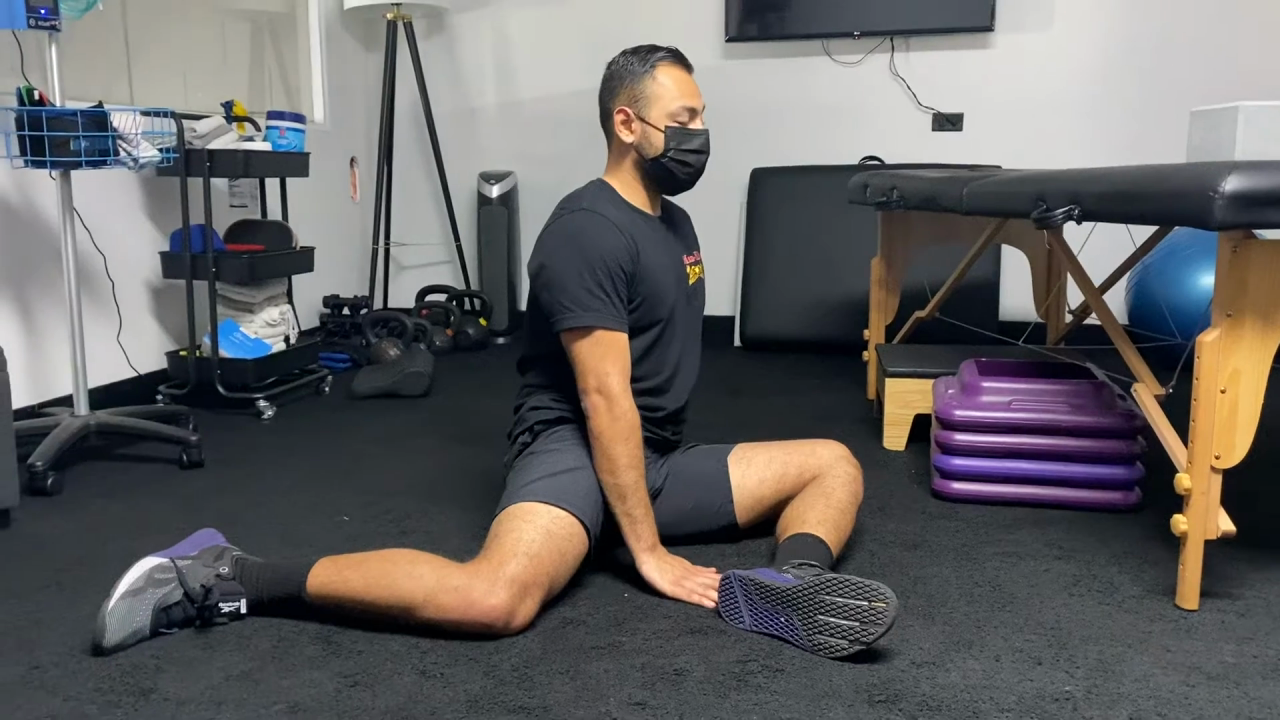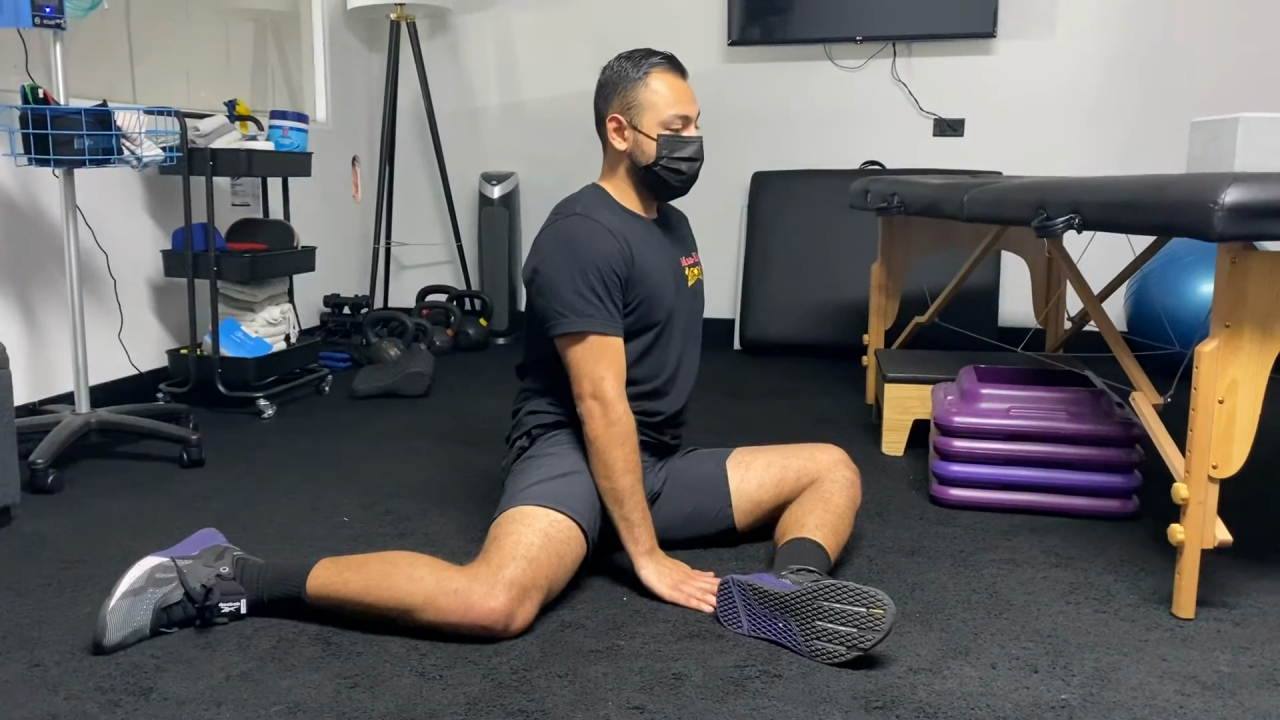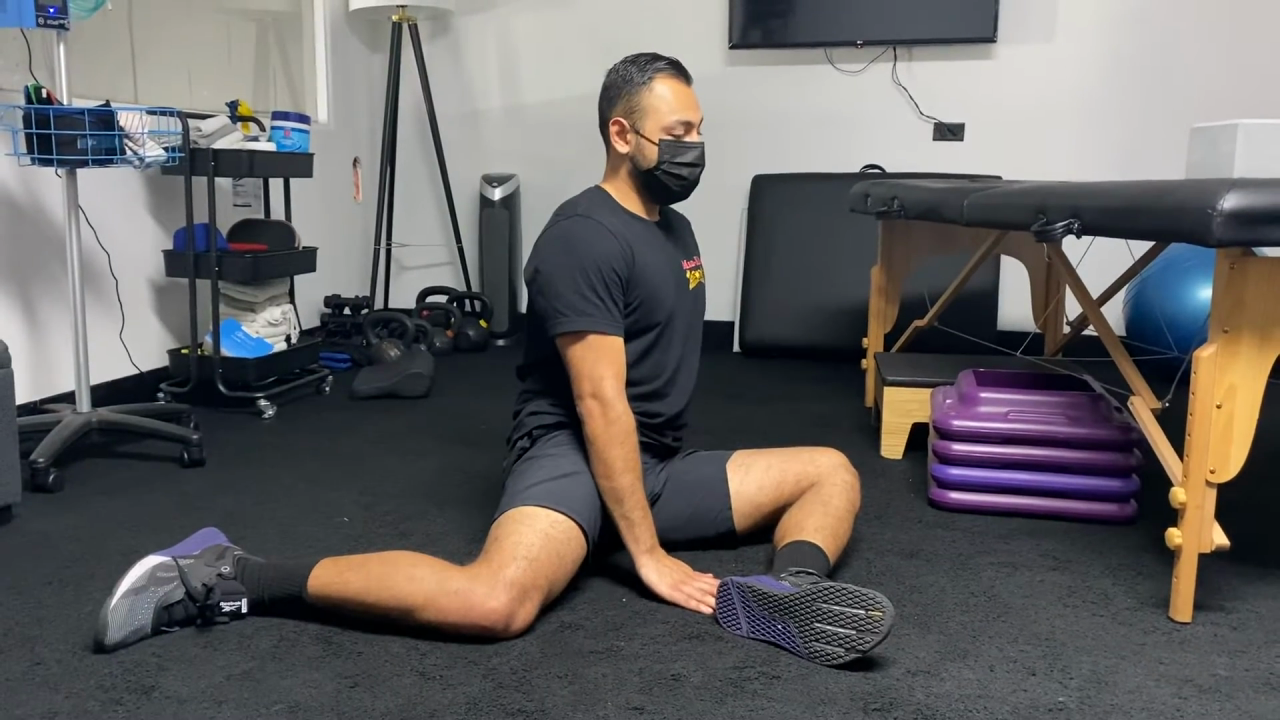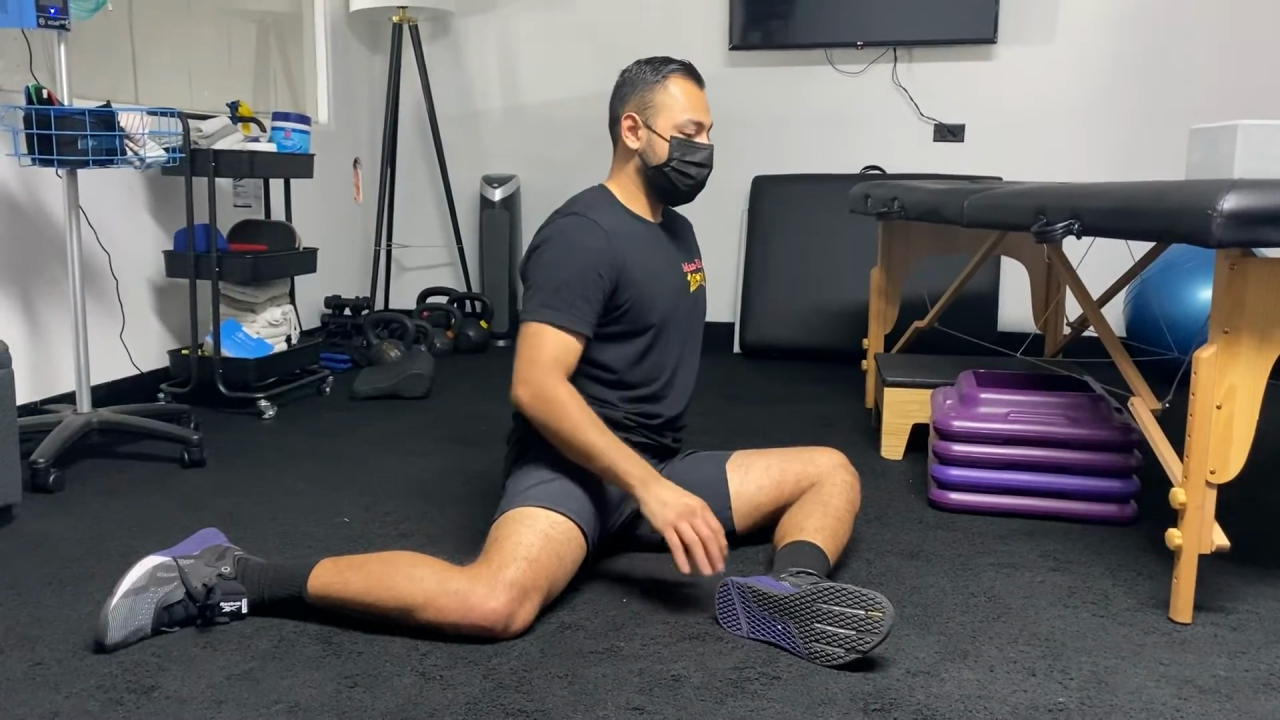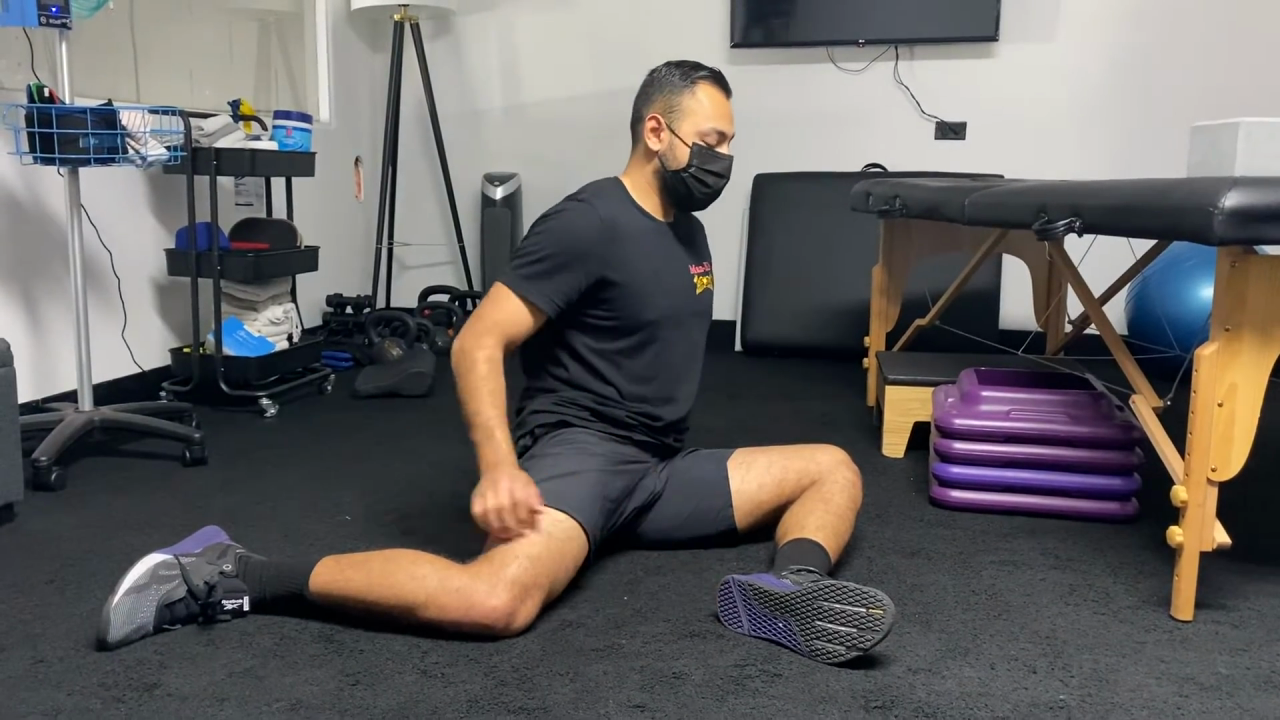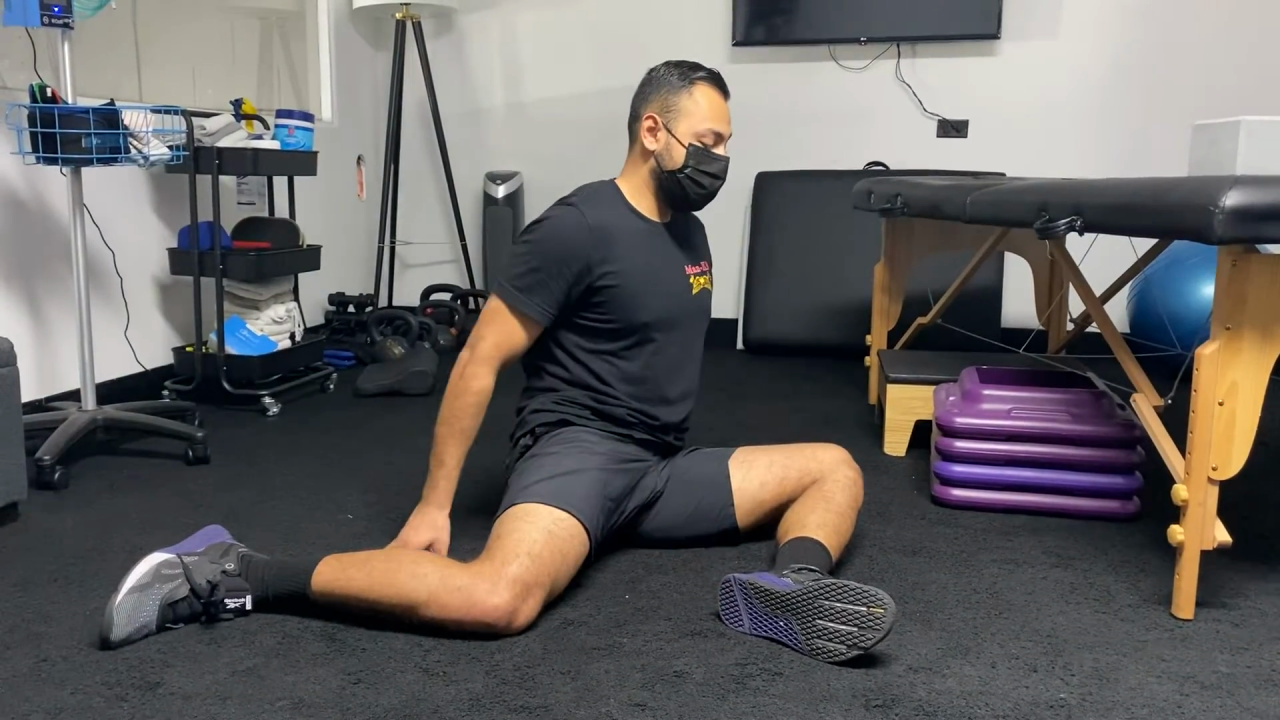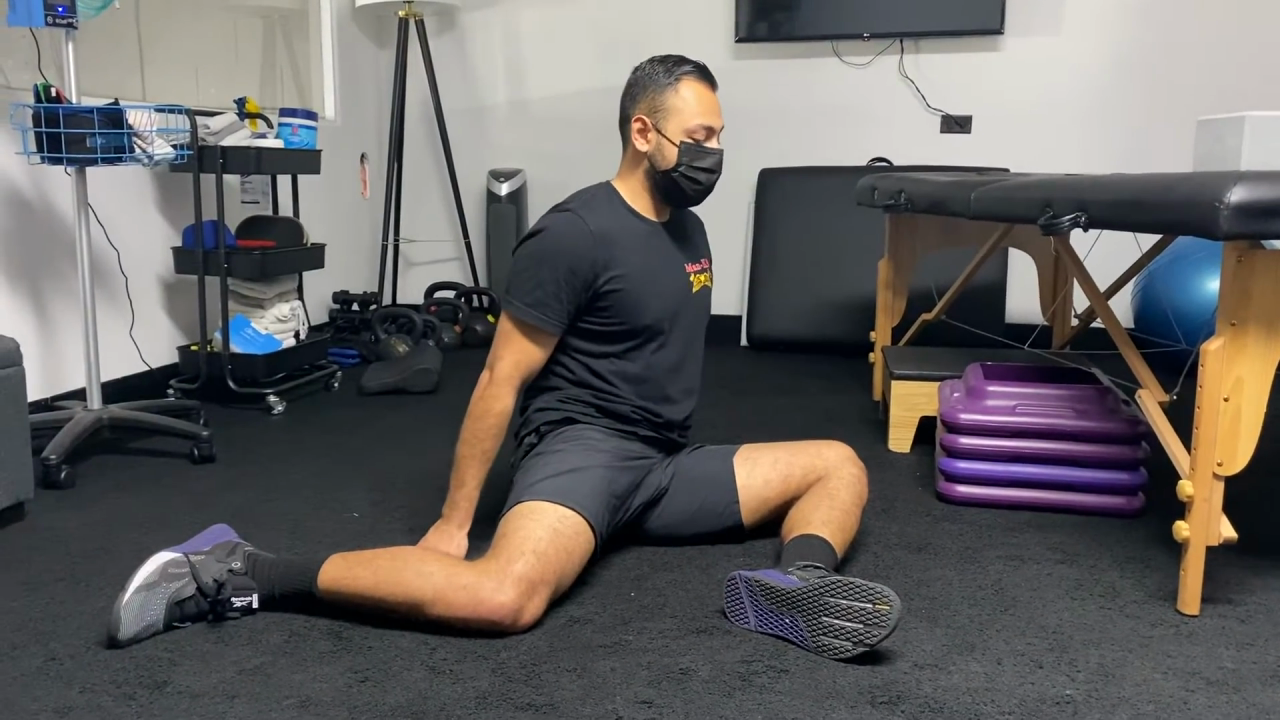
dt=0.7s
person 1, frame 1
left shoulder: (675, 222)
right shoulder: (589, 231)
right elbow: (604, 398)
left wrist: (666, 490)
right wrist: (650, 551)
left hip: (656, 455)
right hip: (574, 446)
left knee: (833, 465)
right knee: (496, 598)
left ankle: (788, 588)
right ankle: (226, 579)
person 1, frame 2
left shoulder: (672, 225)
right shoulder: (583, 235)
right elbow: (600, 402)
left wrist: (666, 483)
right wrist: (647, 556)
left hip: (656, 459)
right hip: (572, 451)
left knee: (832, 468)
right knee: (494, 603)
left ankle: (788, 595)
right ankle: (227, 579)
person 1, frame 3
left shoulder: (675, 228)
right shoulder: (586, 237)
right elbow: (600, 402)
left wrist: (666, 494)
right wrist: (648, 554)
left hip: (656, 462)
right hip: (572, 453)
left knee: (832, 472)
right knee: (495, 601)
left ankle: (785, 596)
right ankle: (227, 579)
person 1, frame 4
left shoulder: (677, 232)
right shoulder: (583, 235)
right elbow: (535, 385)
left wrist: (660, 477)
right wrist: (645, 484)
left hip: (655, 465)
right hip: (580, 462)
left knee: (831, 472)
right knee: (495, 603)
left ankle: (786, 595)
right ankle: (226, 580)
person 1, frame 5
left shoulder: (688, 232)
right shoulder: (589, 223)
right elbow: (476, 344)
left wrist: (667, 451)
right wrist: (499, 468)
left hip: (660, 466)
right hip: (578, 450)
left knee: (835, 469)
right knee: (496, 600)
left ankle: (788, 594)
right ankle: (231, 577)
person 1, frame 6
left shoulder: (690, 234)
right shoulder: (579, 228)
right elbow: (479, 363)
left wrist: (671, 446)
right wrist: (434, 506)
left hip: (661, 465)
right hip: (578, 448)
left knee: (837, 467)
right knee: (497, 598)
left ankle: (789, 592)
right ankle: (231, 576)
person 1, frame 7
left shoulder: (689, 230)
right shoulder: (577, 234)
right elbow: (501, 380)
left wrist: (673, 454)
right wrist: (453, 520)
left hip: (666, 464)
right hip: (581, 447)
left knee: (838, 466)
right knee: (504, 597)
left ankle: (793, 589)
right ankle: (241, 575)
